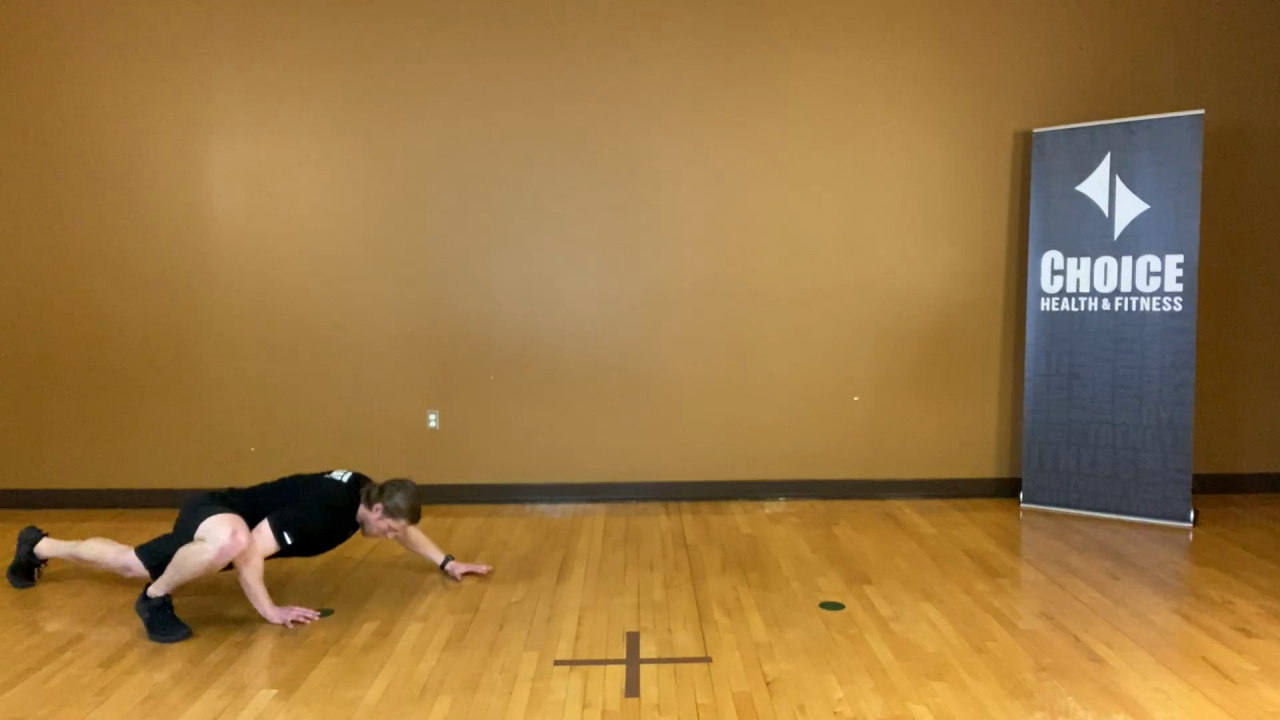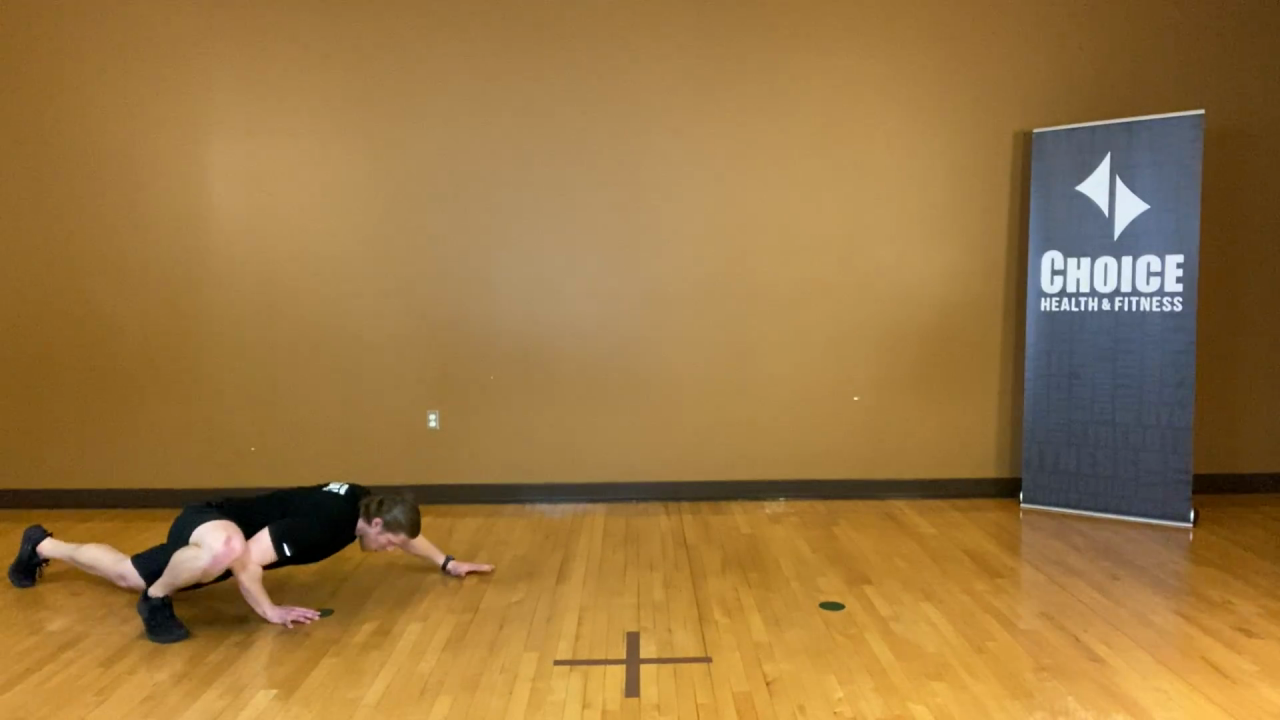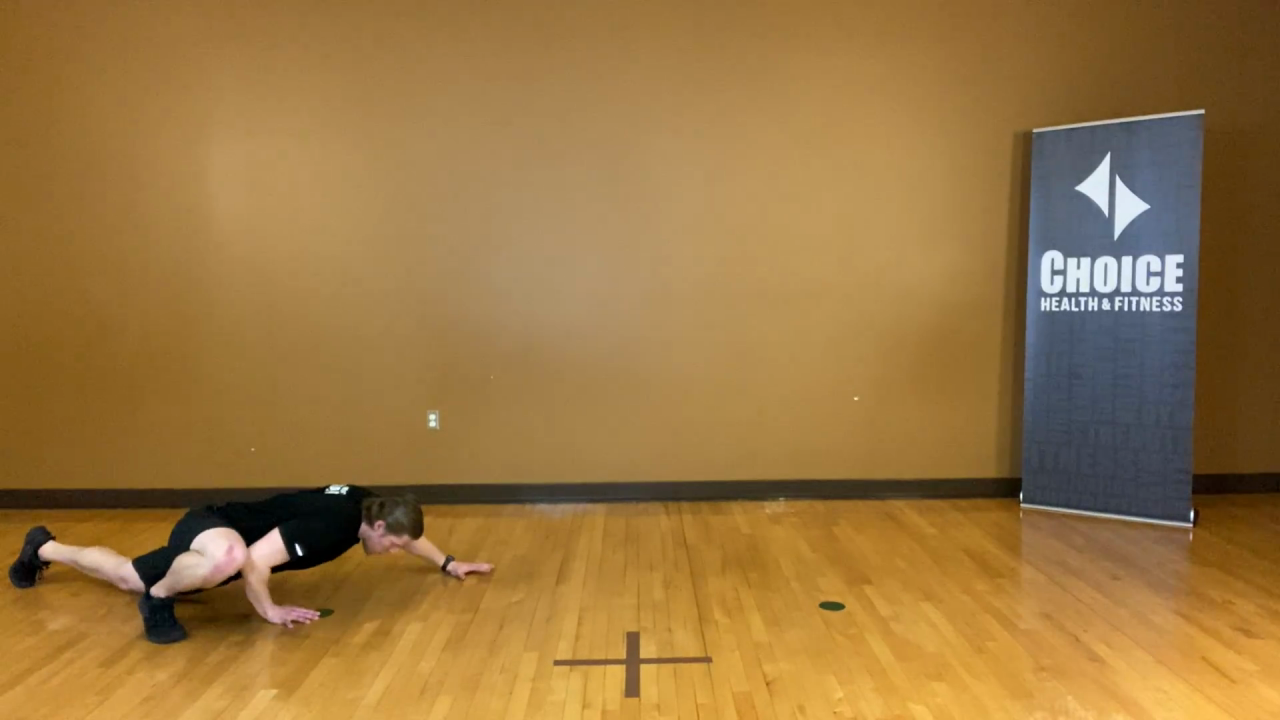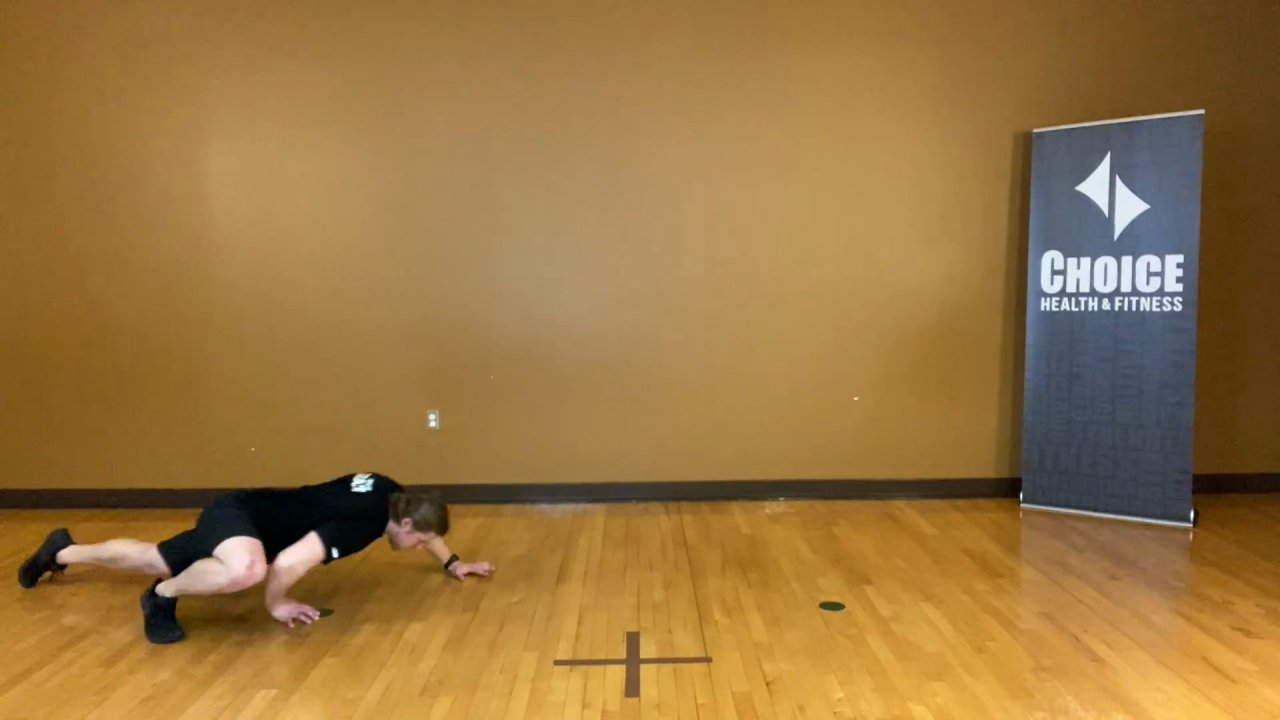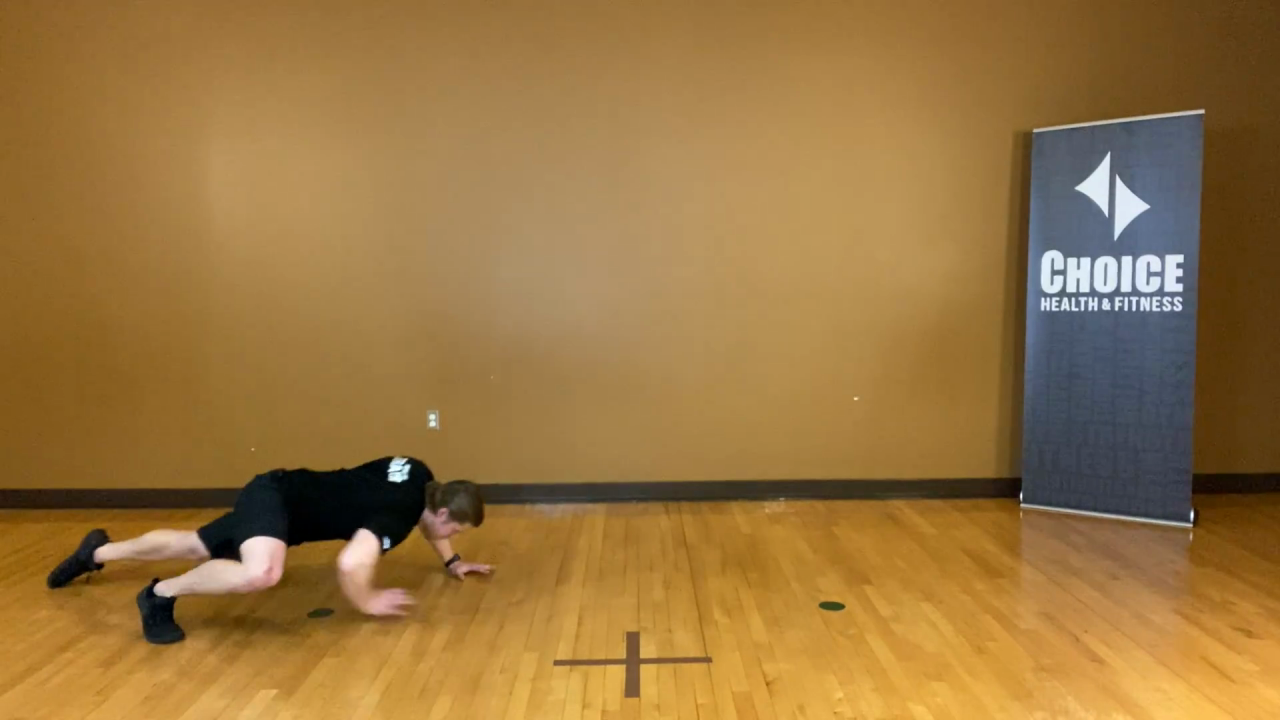
dt=0.2s
person 1, frame 1
left shoulder: (366, 494)
right shoulder: (321, 510)
left elbow: (407, 531)
right elbow: (247, 551)
left wrist: (447, 563)
right wrist: (269, 611)
left hip: (218, 521)
right hip: (207, 517)
left knee: (129, 563)
right knee: (231, 539)
left ankle: (37, 547)
right ankle: (156, 600)
person 1, frame 2
left shoulder: (364, 505)
right shoulder: (321, 524)
left elbow: (404, 533)
right elbow: (243, 559)
left wrist: (448, 563)
right wrist: (269, 611)
left hip: (213, 536)
right hip: (202, 528)
left knee: (125, 573)
right knee: (226, 546)
left ankle: (42, 545)
right ankle: (156, 601)
person 1, frame 3
left shoulder: (366, 506)
right shoulder: (329, 526)
left elbow: (406, 532)
right elbow: (254, 559)
left wrist: (448, 563)
right wrist: (270, 611)
left hip: (218, 534)
right hip: (206, 530)
left knee: (125, 574)
right knee: (228, 556)
left ankle: (44, 547)
right ankle: (159, 600)
person 1, frame 4
left shoulder: (390, 495)
right shoulder: (359, 521)
left elbow: (421, 525)
right elbow: (286, 563)
left wrist: (452, 562)
right wrist: (276, 605)
left hip: (246, 513)
right hip: (236, 517)
left knee: (149, 559)
right knee: (248, 569)
left ankle: (61, 552)
right ankle: (162, 597)
person 1, frame 5
left shoulder: (421, 479)
right shoulder: (396, 513)
right elbow: (351, 567)
left wrist: (452, 561)
right wrist: (369, 602)
left hip: (278, 493)
right hip: (274, 499)
left knee: (188, 546)
right knee: (262, 572)
left ankle: (99, 552)
right ankle: (161, 595)
